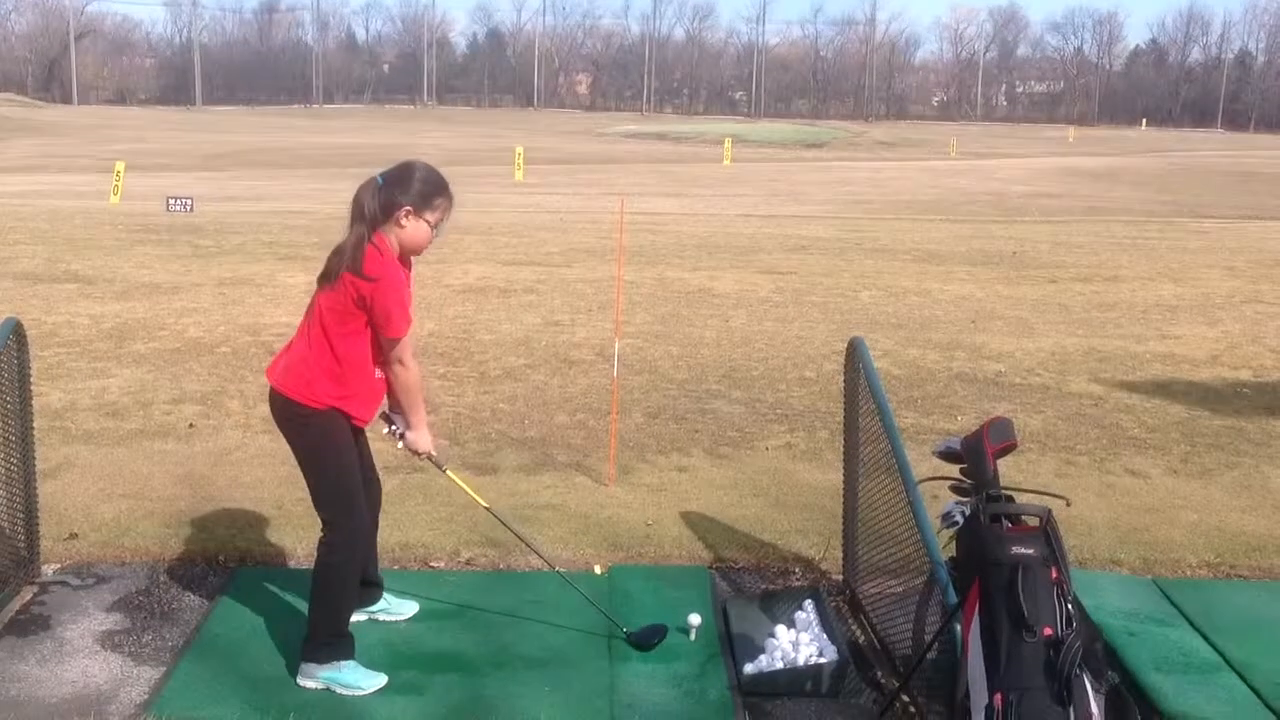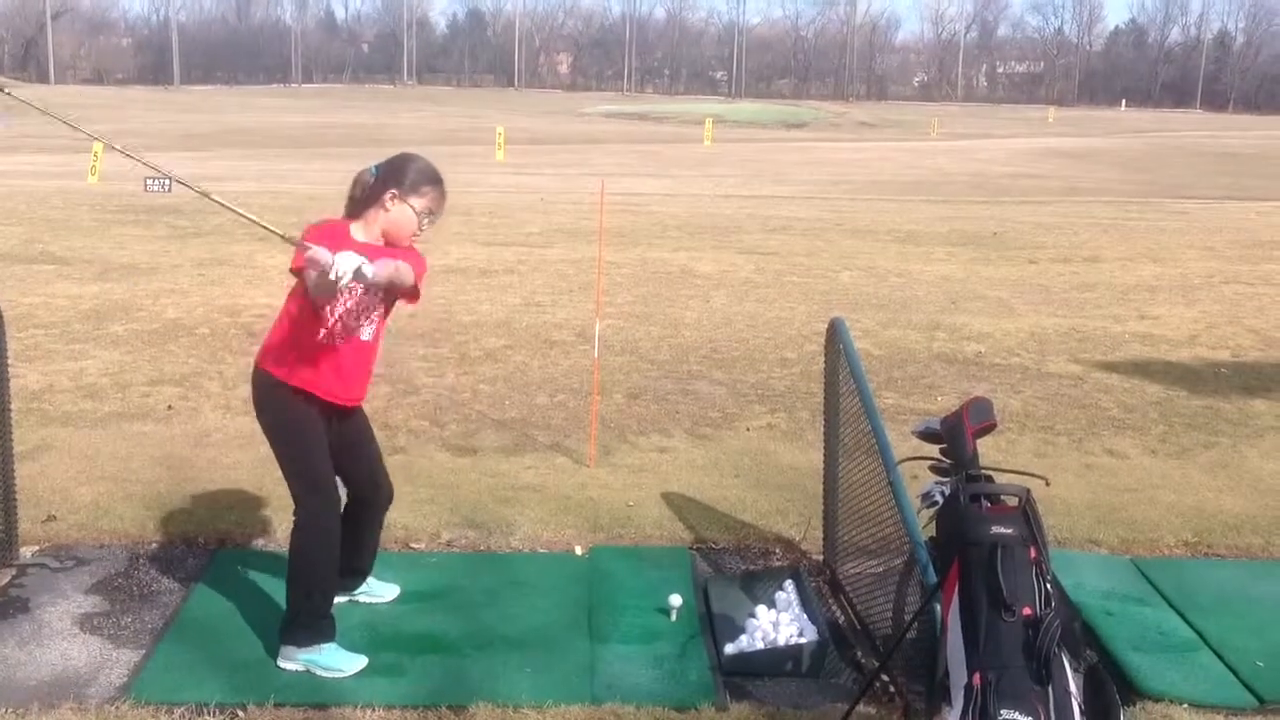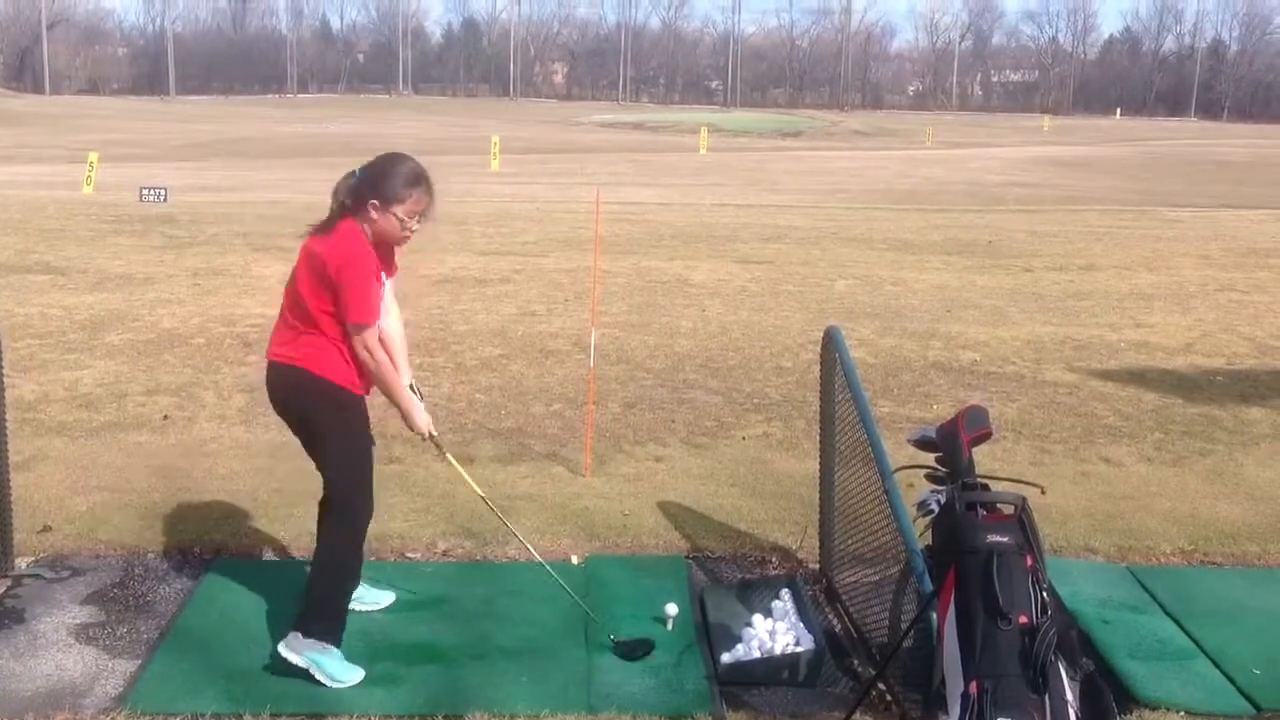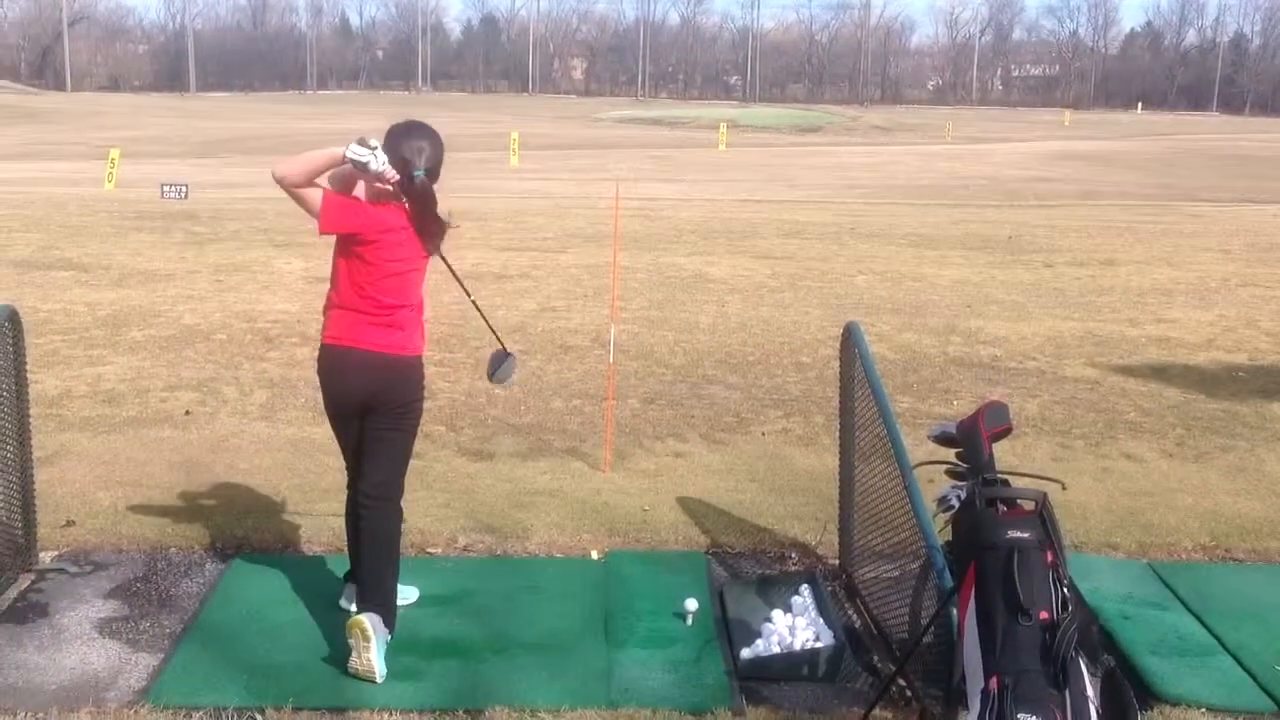
dt=0.7s
person 1, frame 1
left shoulder: (375, 253)
right shoulder: (382, 272)
left elbow: (385, 355)
right elbow: (401, 361)
left wrist: (401, 414)
right wrist: (417, 426)
left hip: (328, 397)
right hip: (311, 404)
left knee: (366, 495)
right knee: (346, 520)
left ankle: (363, 596)
right ankle: (323, 658)
person 1, frame 2
left shoulder: (407, 258)
right shoulder: (325, 233)
left elbow: (397, 278)
right elbow: (316, 294)
left wrist: (355, 267)
right wrist: (324, 271)
left hip: (340, 395)
right hip: (285, 385)
left knee: (374, 489)
right knee: (319, 505)
left ankle: (346, 579)
right ankle: (303, 640)
person 1, frame 3
left shoulder: (356, 240)
right shoulder: (351, 255)
left elbow: (388, 323)
right elbow: (366, 346)
left wrist: (406, 381)
right wrist: (406, 403)
left hip: (290, 378)
right hip: (325, 386)
left knee: (344, 488)
right knee: (351, 505)
left ankle: (338, 585)
right ankle: (313, 635)
person 1, frame 4
left shoulder: (363, 217)
right shoulder: (424, 220)
left elbow: (286, 178)
left wrist: (348, 155)
right wrist: (355, 167)
left hip: (342, 364)
right hip: (399, 372)
left knee: (362, 481)
right knee: (382, 493)
left ankle: (365, 585)
right ankle: (374, 613)
